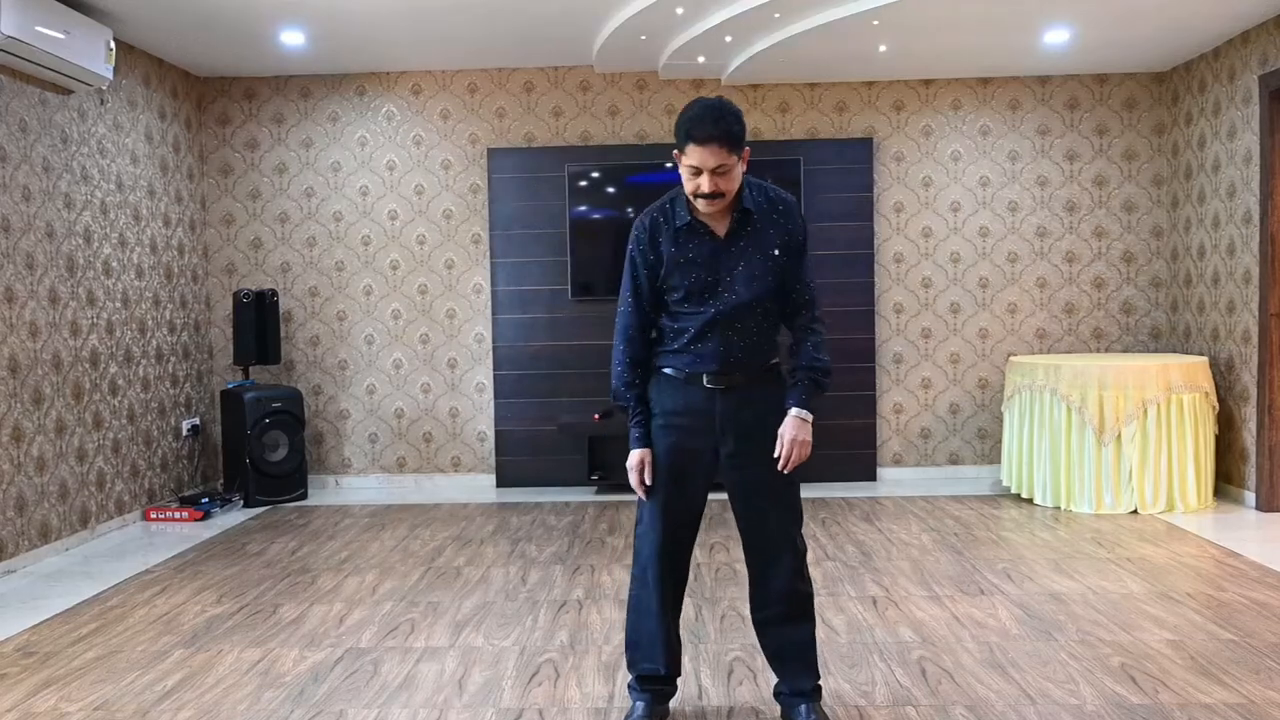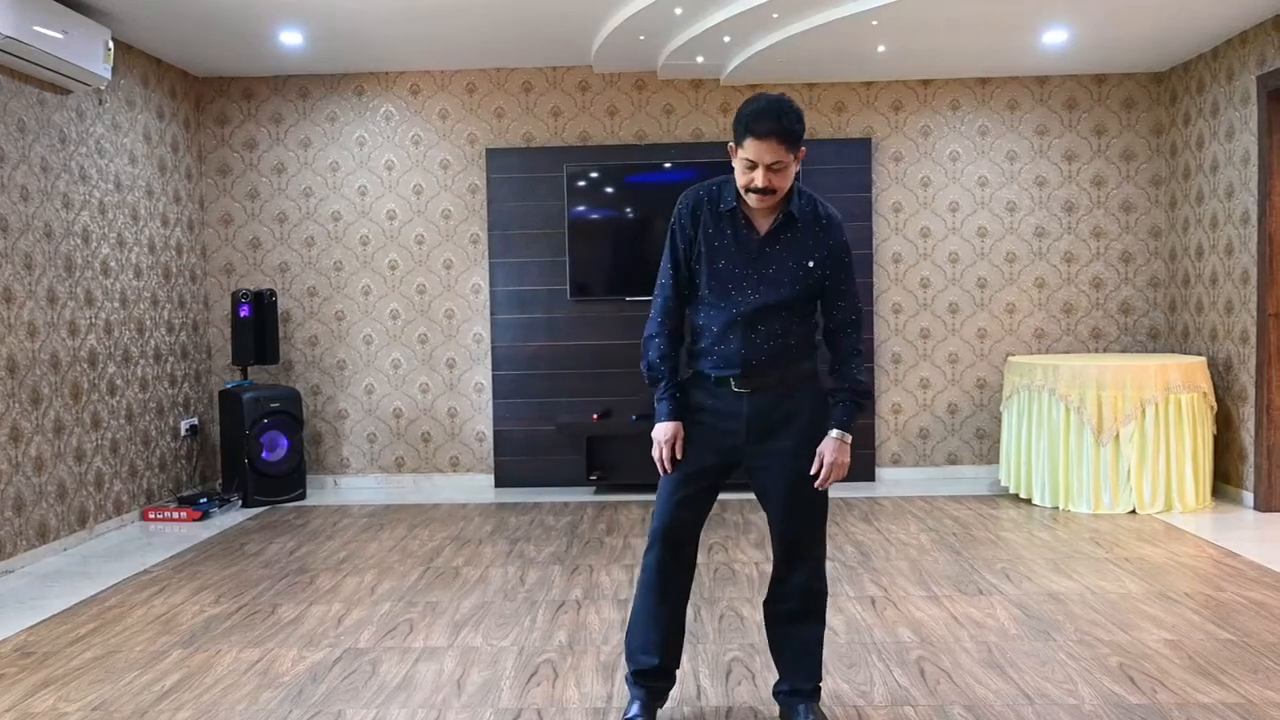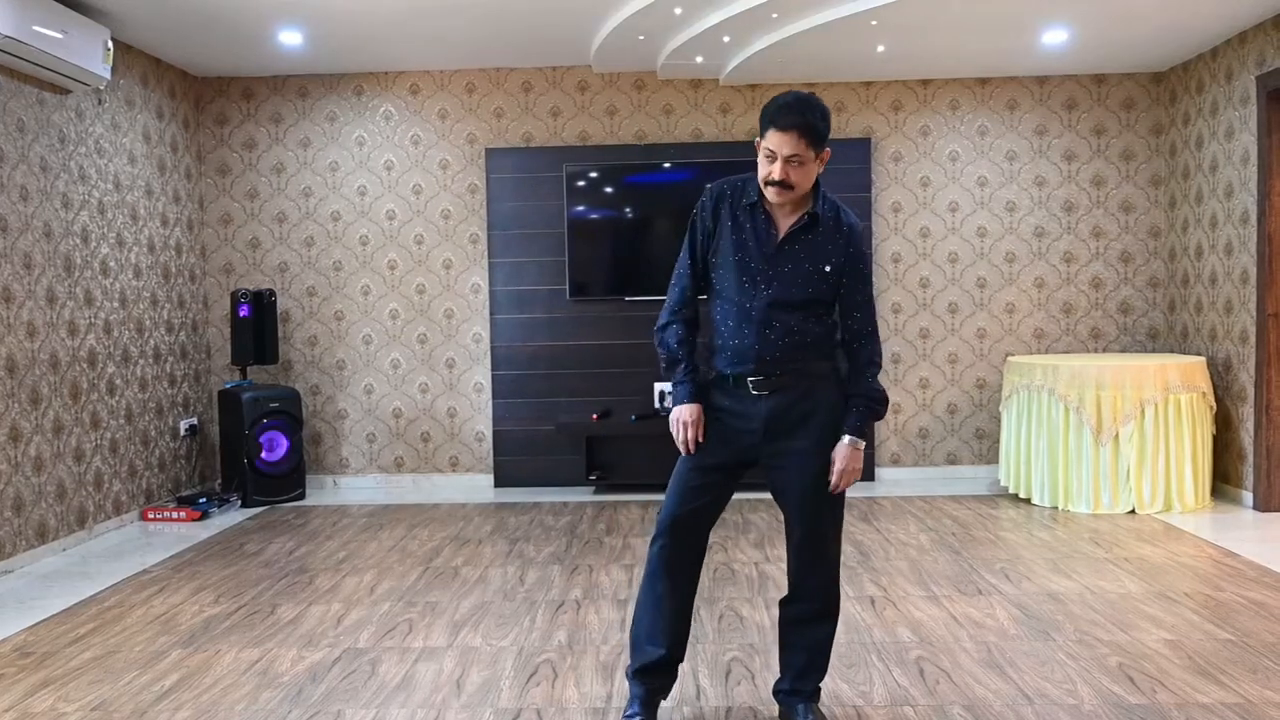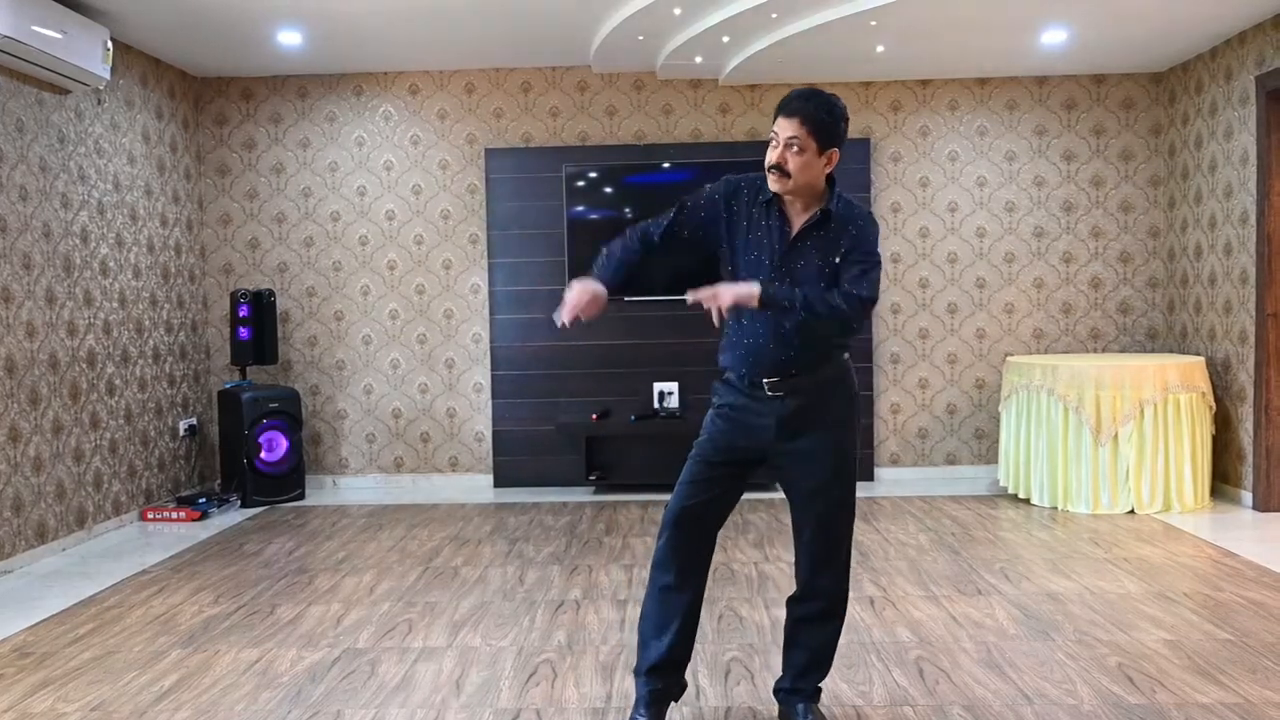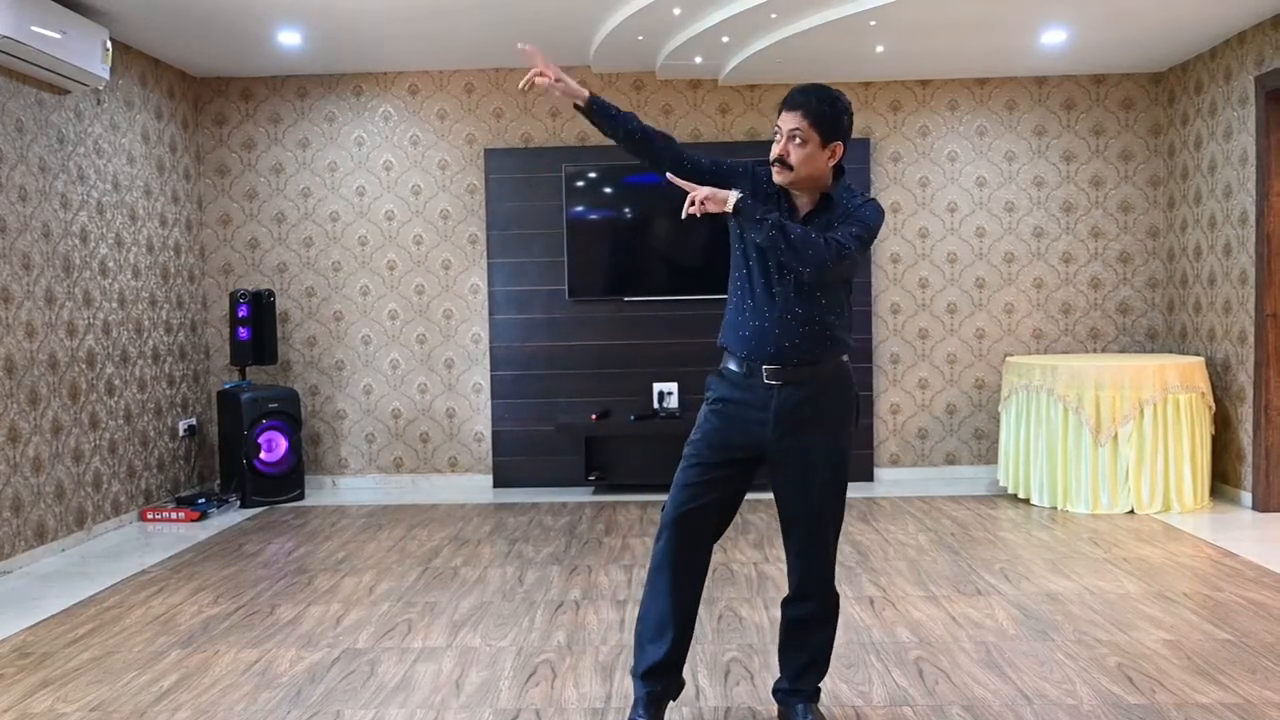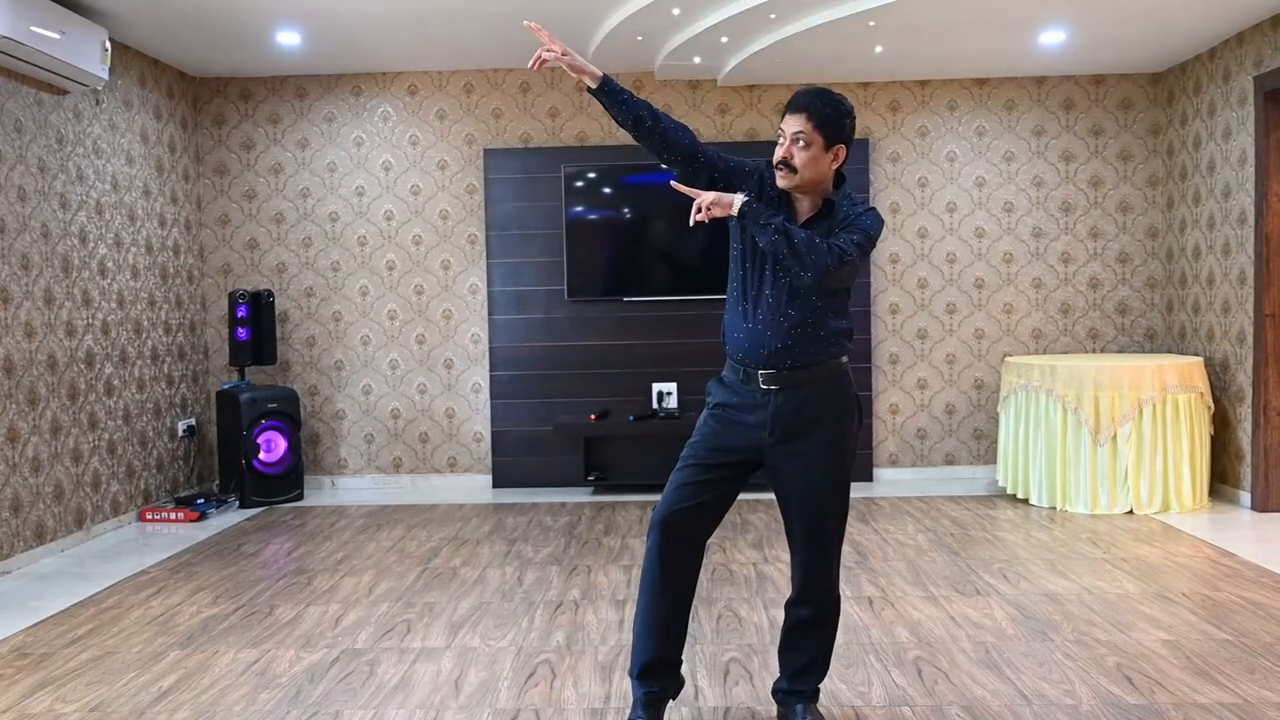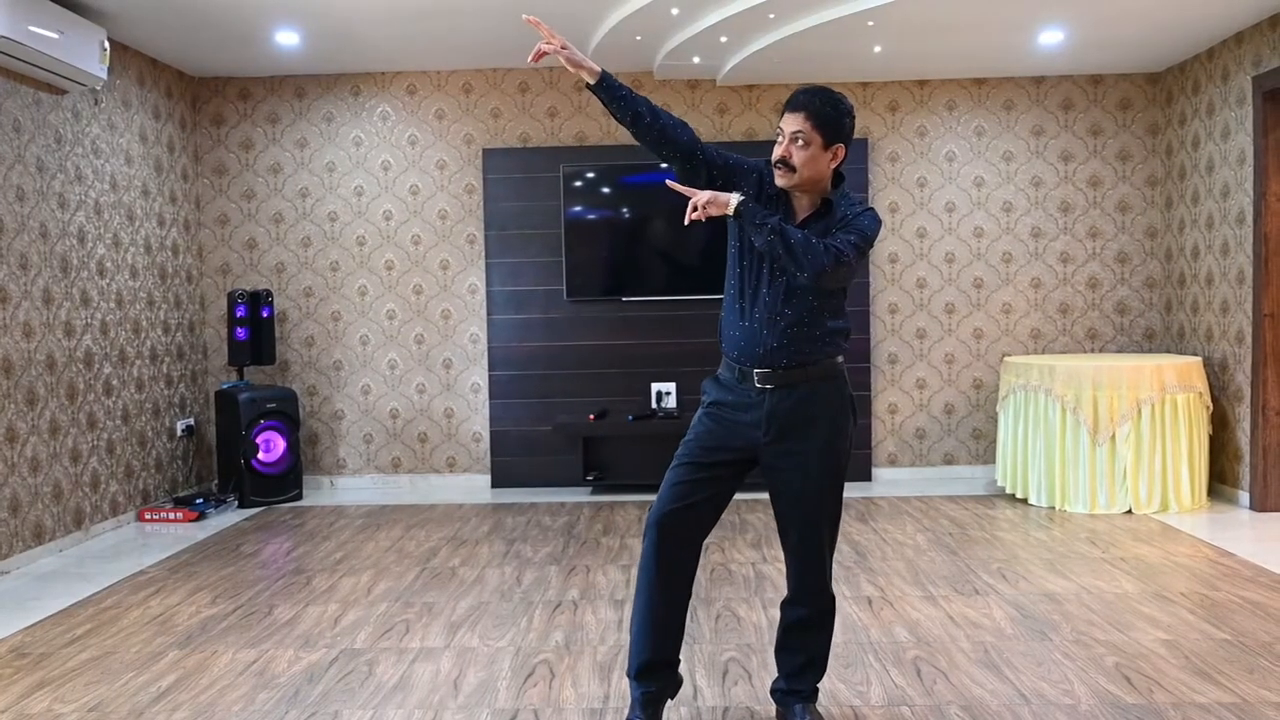
dt=0.3s
person 1, frame 1
left shoulder: (780, 215)
right shoulder: (654, 227)
left elbow: (803, 316)
right elbow: (632, 334)
left wrist: (800, 406)
right wrist: (637, 433)
left hip: (759, 397)
right hip: (675, 399)
left knee: (777, 548)
right knee: (659, 547)
person 1, frame 2
left shoulder: (822, 226)
right shoulder: (696, 210)
left elbow: (844, 330)
right elbow: (667, 311)
left wrist: (840, 426)
right wrist: (667, 407)
left hip: (790, 401)
right hip: (707, 398)
left knee: (800, 550)
right knee: (669, 537)
person 1, frame 3
left shoulder: (843, 232)
right shoulder: (720, 204)
left elbow: (861, 339)
right elbow: (682, 300)
left wrist: (855, 431)
right wrist: (685, 391)
left hip: (808, 405)
right hip: (725, 396)
left knee: (815, 554)
right knee: (676, 531)
person 1, frame 4
left shoulder: (854, 226)
right shoulder: (731, 200)
left elbow: (852, 304)
right elbow: (656, 235)
left wrist: (758, 292)
right wrist: (600, 278)
left hip: (817, 406)
right hip: (730, 398)
left knee: (824, 554)
right knee: (683, 528)
person 1, frame 5
left shoulder: (860, 213)
right shoulder: (752, 183)
left elbow: (817, 257)
right elbow: (664, 152)
left wrist: (739, 207)
right wrist: (581, 96)
left hip: (815, 397)
right hip: (737, 390)
left knee: (812, 552)
right knee: (682, 527)
person 1, frame 6
left shoulder: (859, 221)
right shoulder: (754, 184)
left elbow: (818, 264)
right elbow: (672, 142)
left wrist: (743, 210)
right wrist: (590, 76)
left hip: (815, 403)
right hip: (738, 394)
left knee: (816, 555)
right knee: (673, 525)
person 1, frame 7
left shoulder: (857, 221)
right shoulder: (751, 182)
left elbow: (813, 264)
right elbow: (670, 136)
left wrist: (739, 209)
right wrist: (591, 72)
left hip: (810, 402)
right hip: (733, 392)
left knee: (810, 553)
right knee: (669, 525)
